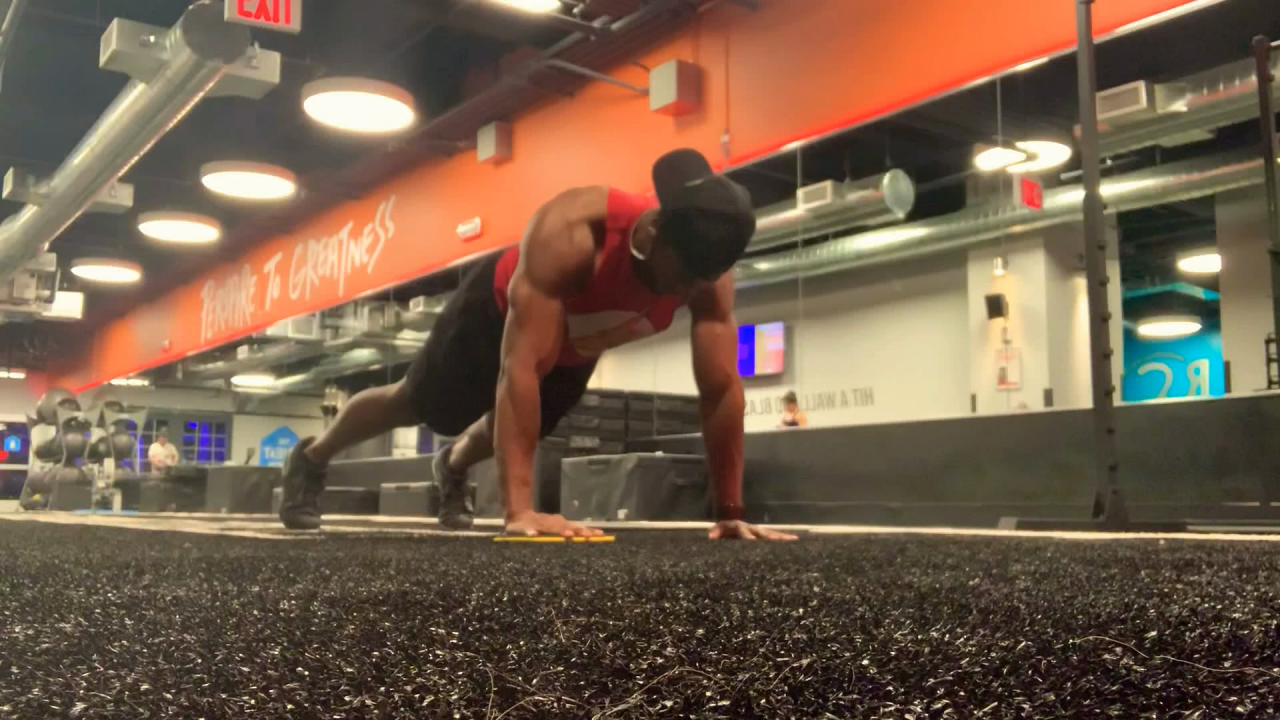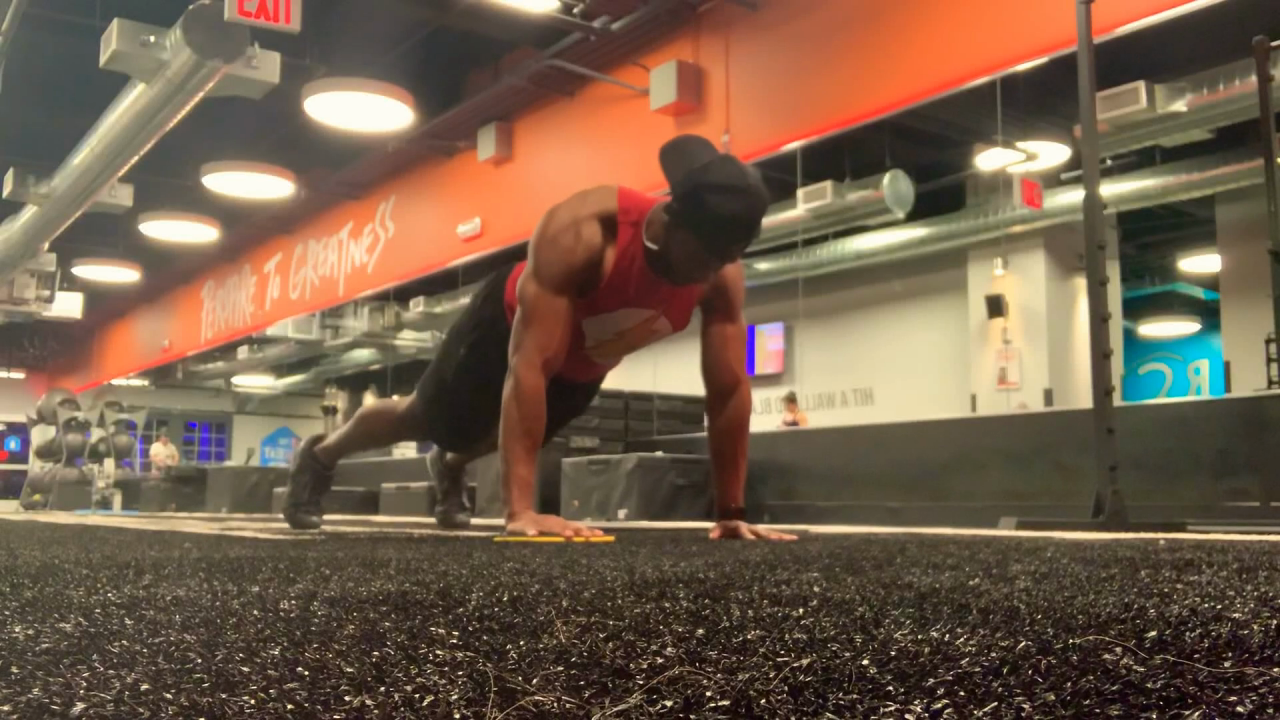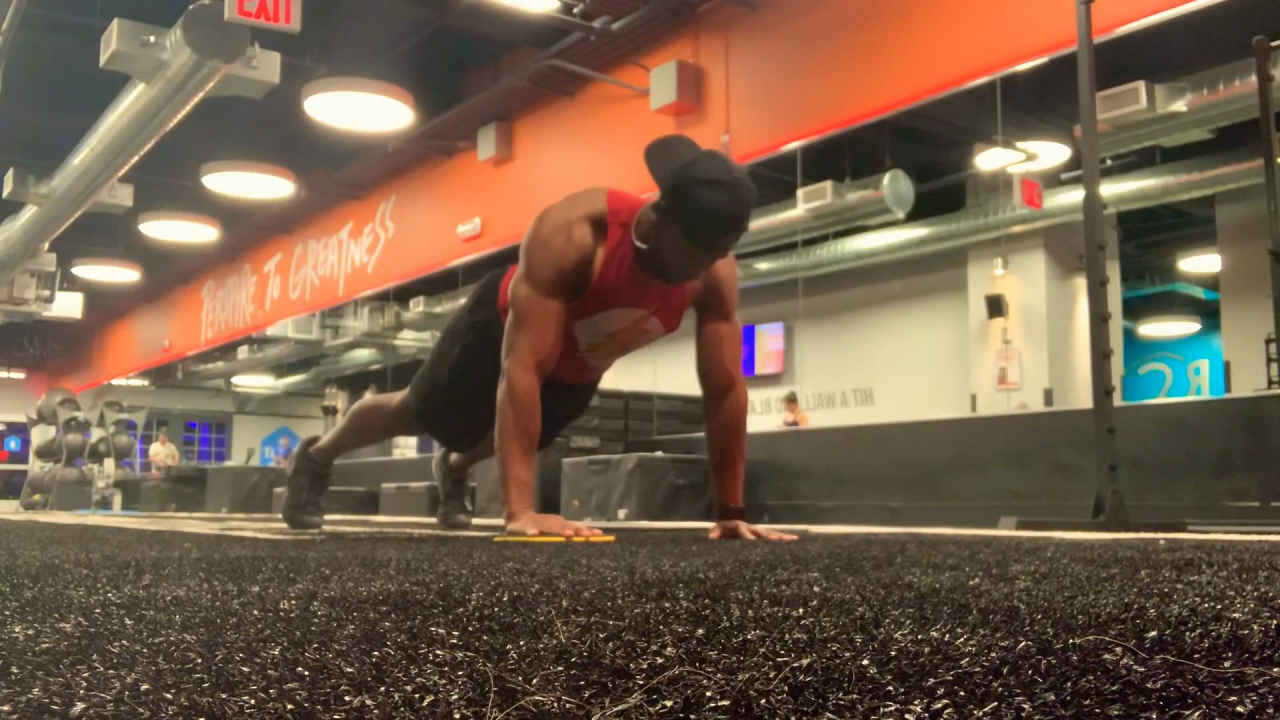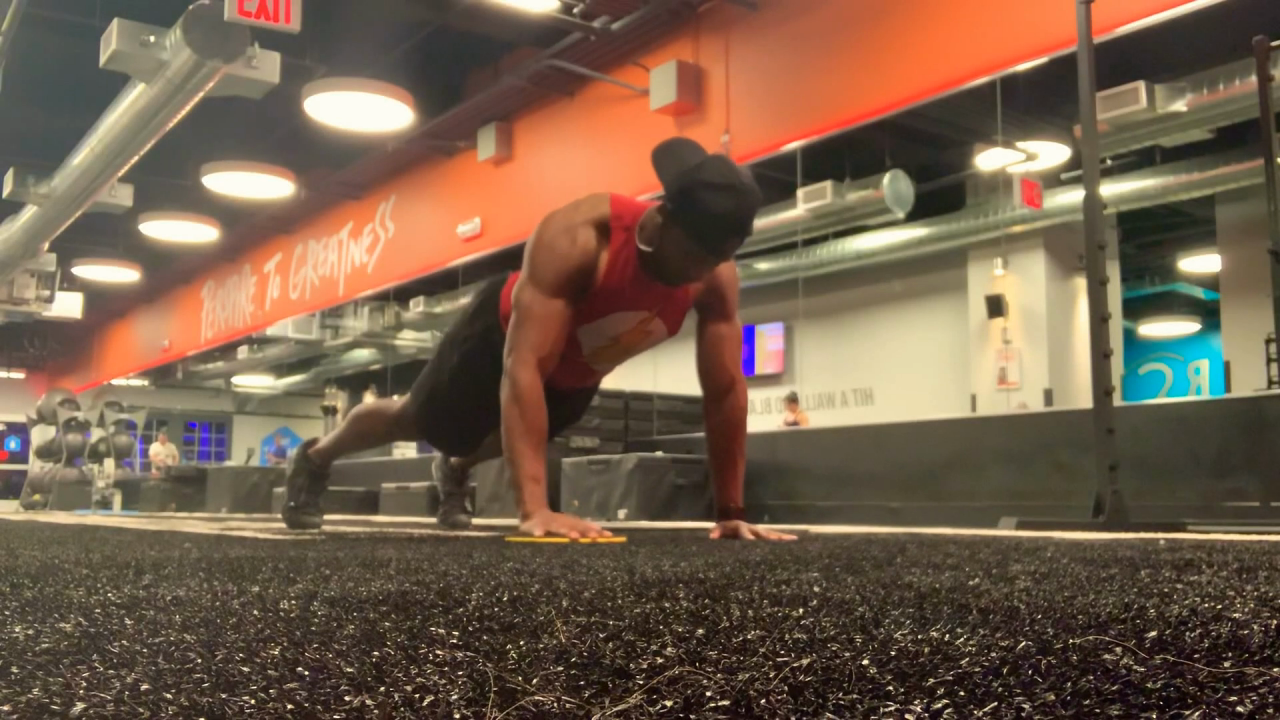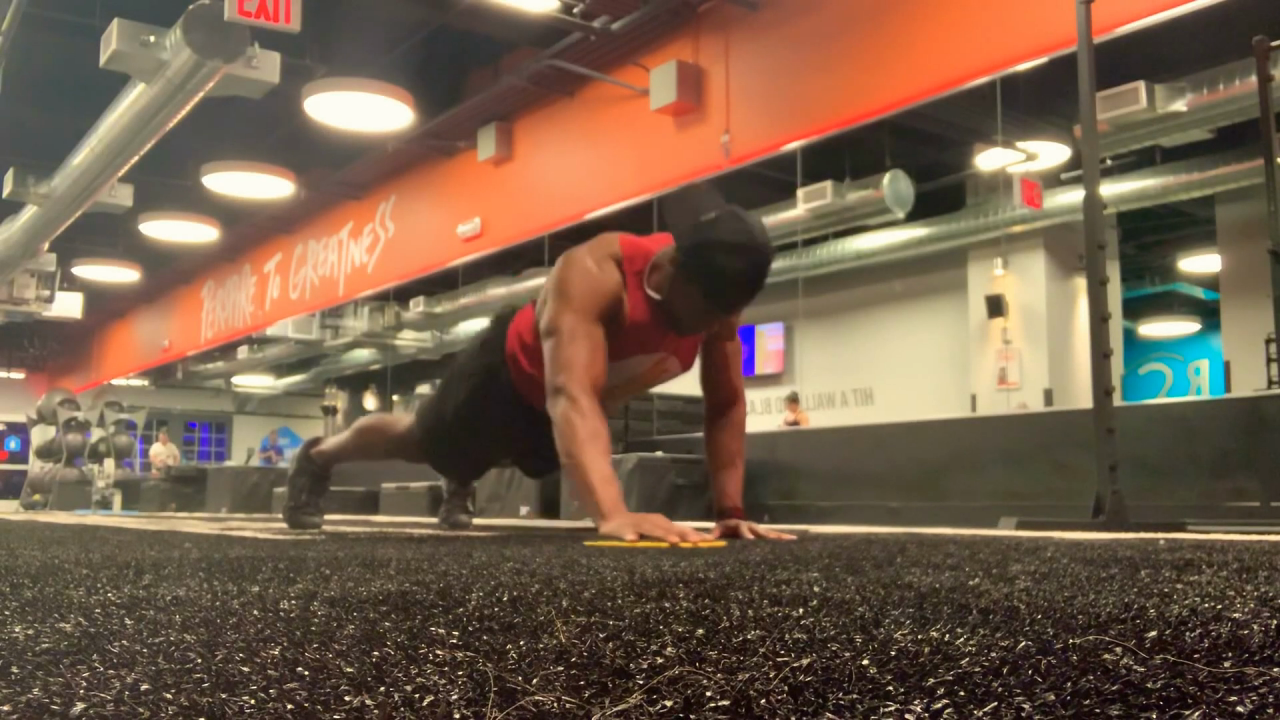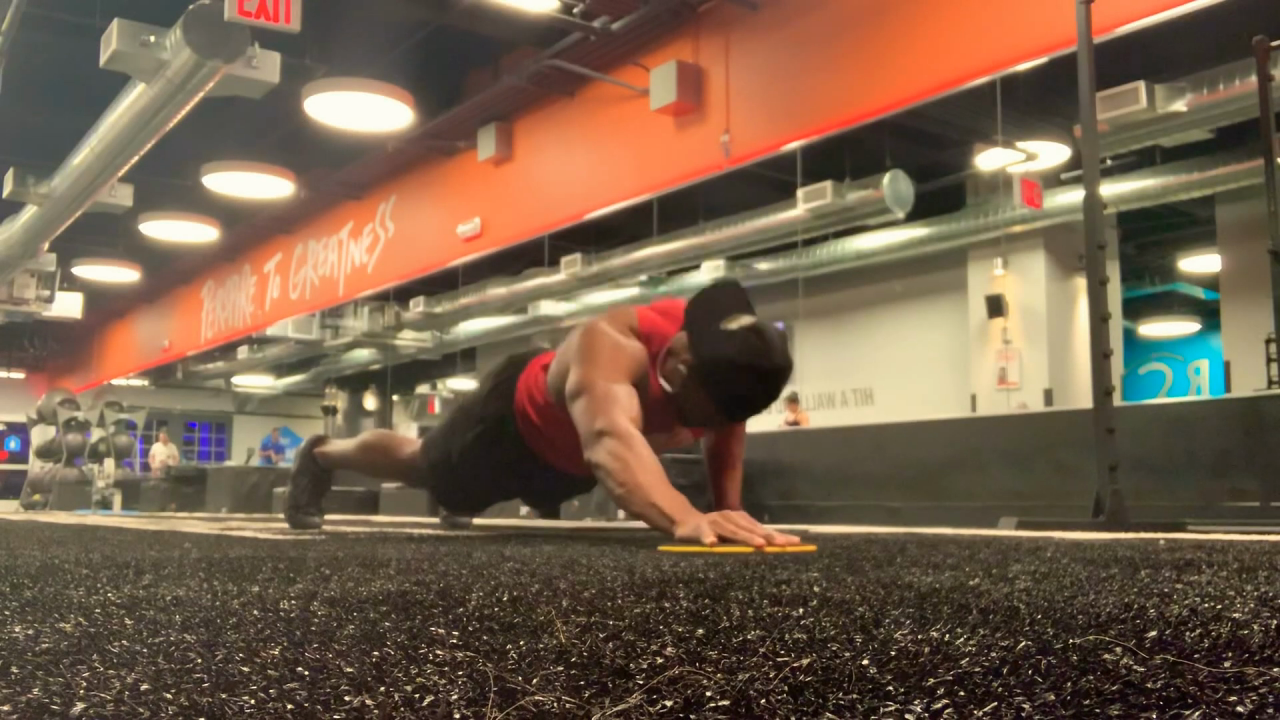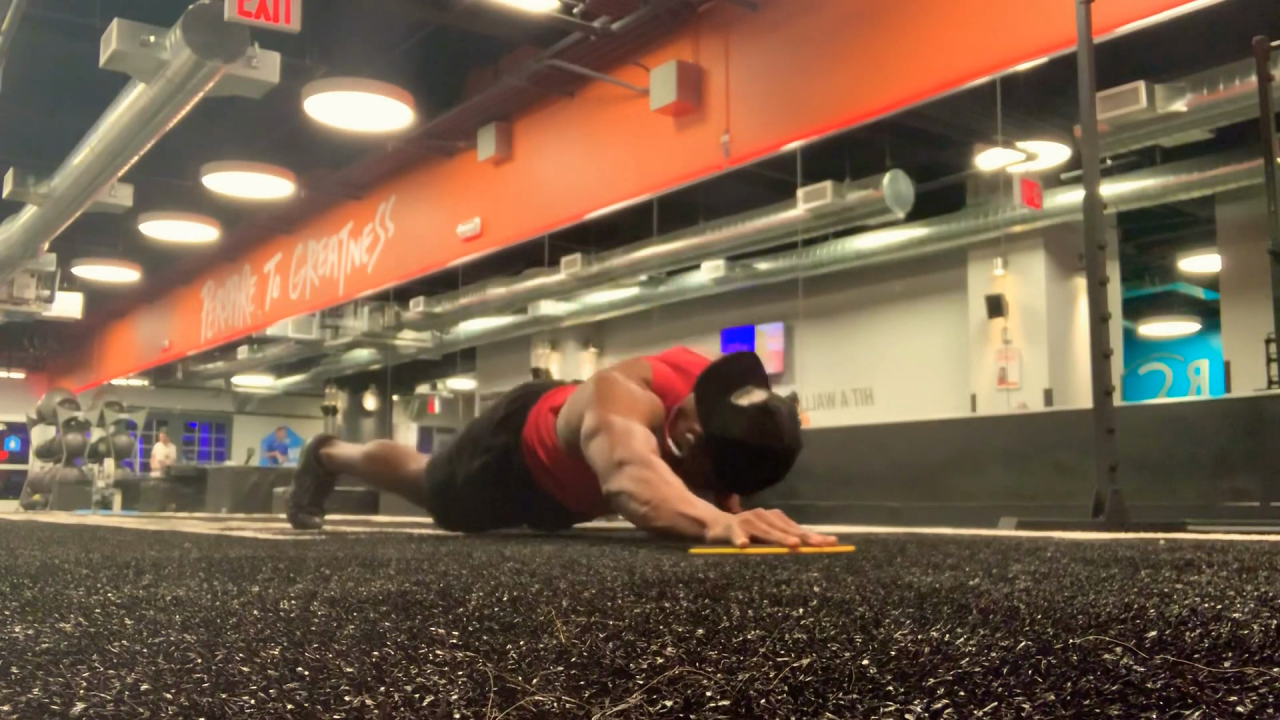
dt=0.4s
person 1, frame 1
left shoulder: (704, 275)
right shoulder: (568, 231)
left elbow: (722, 386)
right elbow: (520, 367)
left wrist: (731, 511)
right wrist: (519, 508)
left hip: (577, 348)
right hip: (494, 314)
left knee: (528, 424)
right knee: (412, 404)
left ankle: (454, 468)
right ankle: (311, 459)
person 1, frame 2
left shoulder: (722, 273)
right shoulder: (579, 231)
left elbow: (729, 388)
right elbow: (529, 368)
left wrist: (731, 512)
right wrist: (520, 509)
left hip: (586, 368)
right hip: (509, 327)
left knee: (510, 429)
right knee: (423, 419)
left ankle: (450, 468)
right ankle: (320, 457)
person 1, frame 3
left shoulder: (714, 273)
right shoulder: (570, 234)
left elbow: (725, 387)
right elbow: (521, 368)
left wrist: (731, 511)
right wrist: (519, 510)
left hip: (580, 369)
right hip: (500, 330)
left knee: (522, 432)
right knee: (415, 414)
left ankle: (453, 470)
right ankle: (316, 457)
person 1, frame 4
left shoulder: (716, 276)
right shoulder: (575, 238)
left elbow: (725, 389)
right elbow: (523, 368)
left wrist: (731, 511)
right wrist: (534, 508)
left hip: (578, 376)
right hip: (500, 338)
left knee: (513, 436)
right knee: (414, 423)
left ankle: (455, 472)
right ankle: (315, 459)
person 1, frame 5
left shoulder: (714, 296)
right shoulder: (595, 276)
left elbow: (726, 403)
right elbow: (572, 395)
left wrist: (730, 512)
right wrist: (613, 514)
left hip: (588, 396)
right hip: (510, 375)
right knee: (418, 443)
left ankle: (460, 483)
right ankle: (317, 459)
person 1, frame 6
left shoulder: (718, 358)
right shoulder: (613, 346)
left elbow: (727, 430)
right elbow: (611, 441)
left wrist: (728, 510)
right wrist: (685, 519)
right hip: (516, 424)
right knee: (422, 466)
left ankle: (462, 504)
right ankle: (321, 457)
person 1, frame 7
left shoulder: (728, 394)
right shoulder: (625, 399)
right elbow: (628, 475)
left wrist: (732, 514)
right wrist: (716, 522)
right hip: (522, 449)
right knee: (425, 482)
right ankle: (327, 456)
